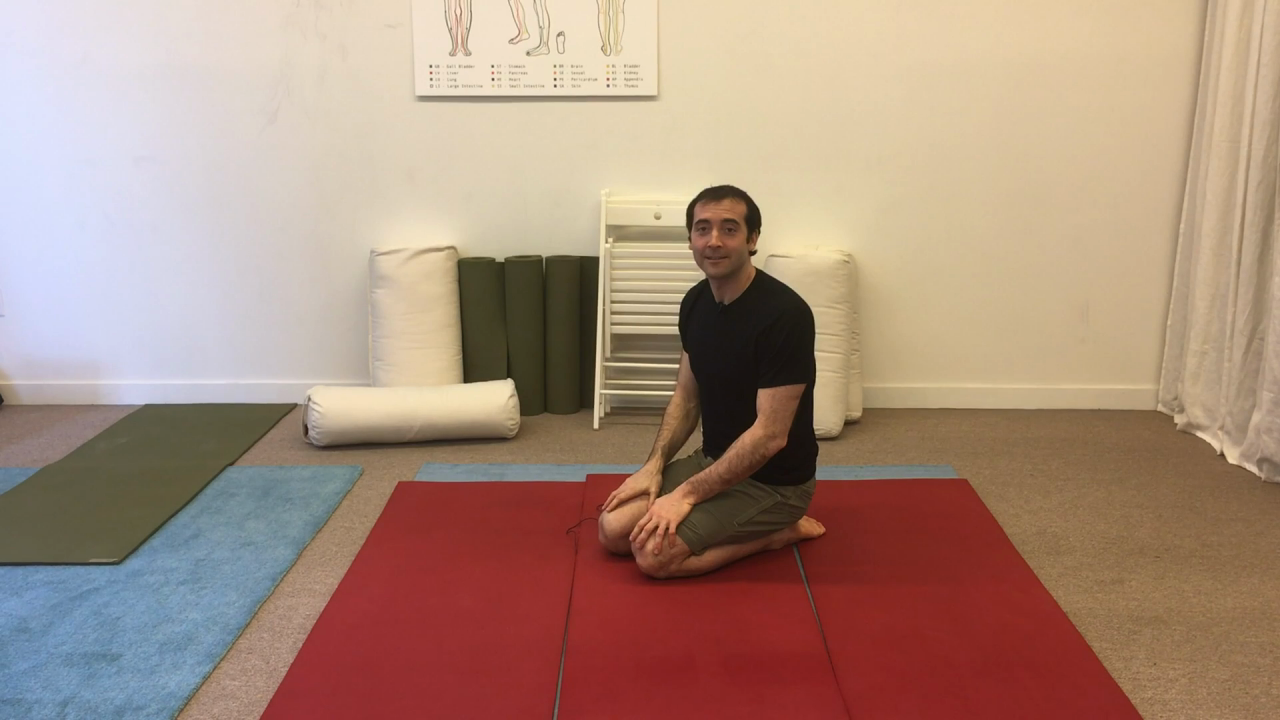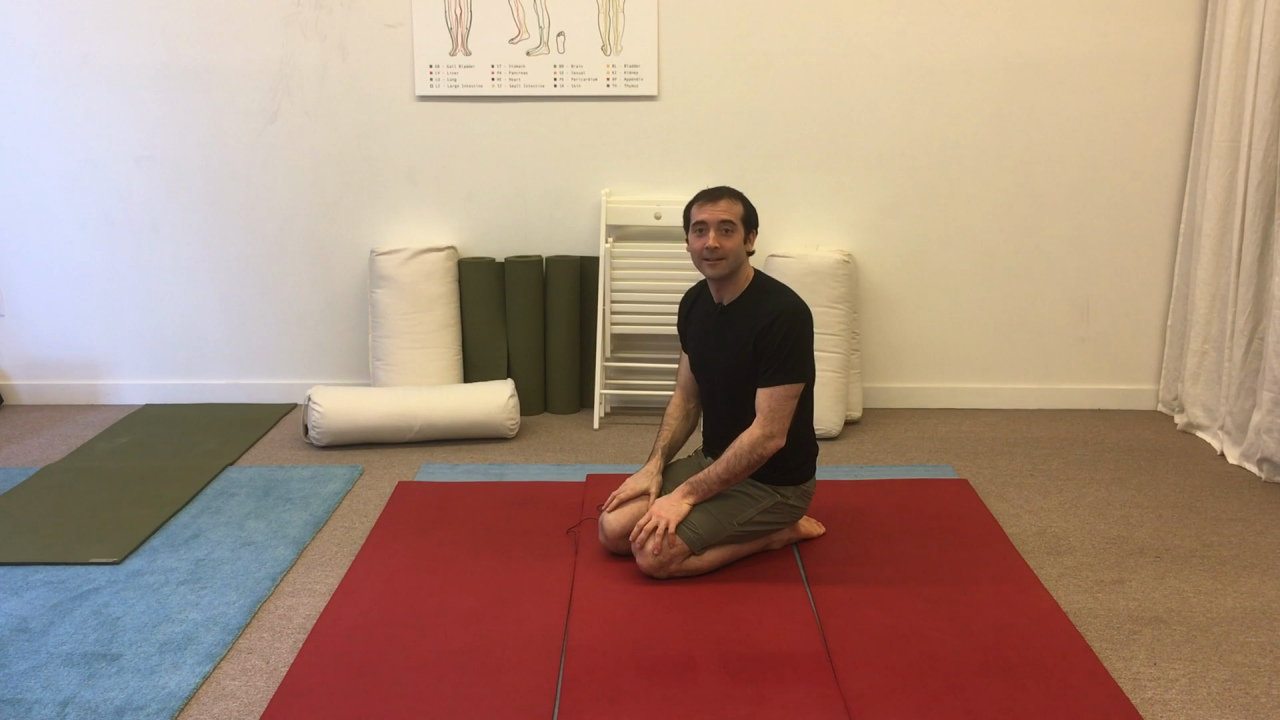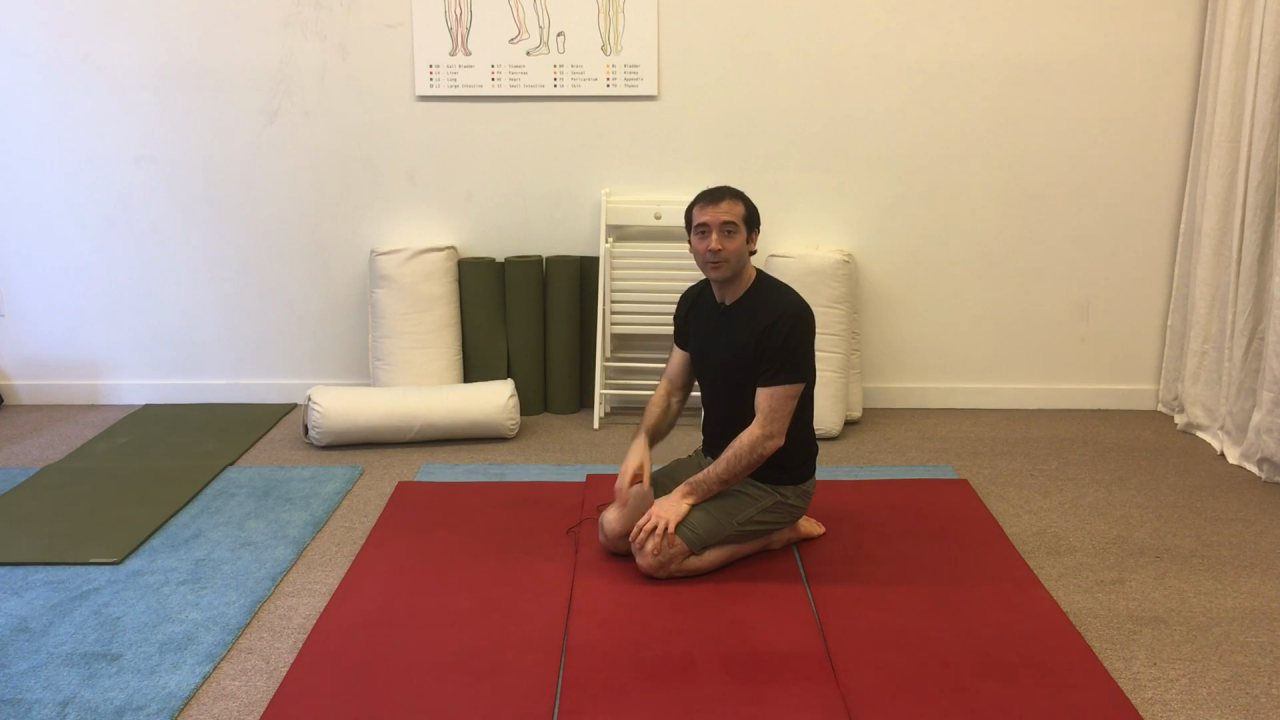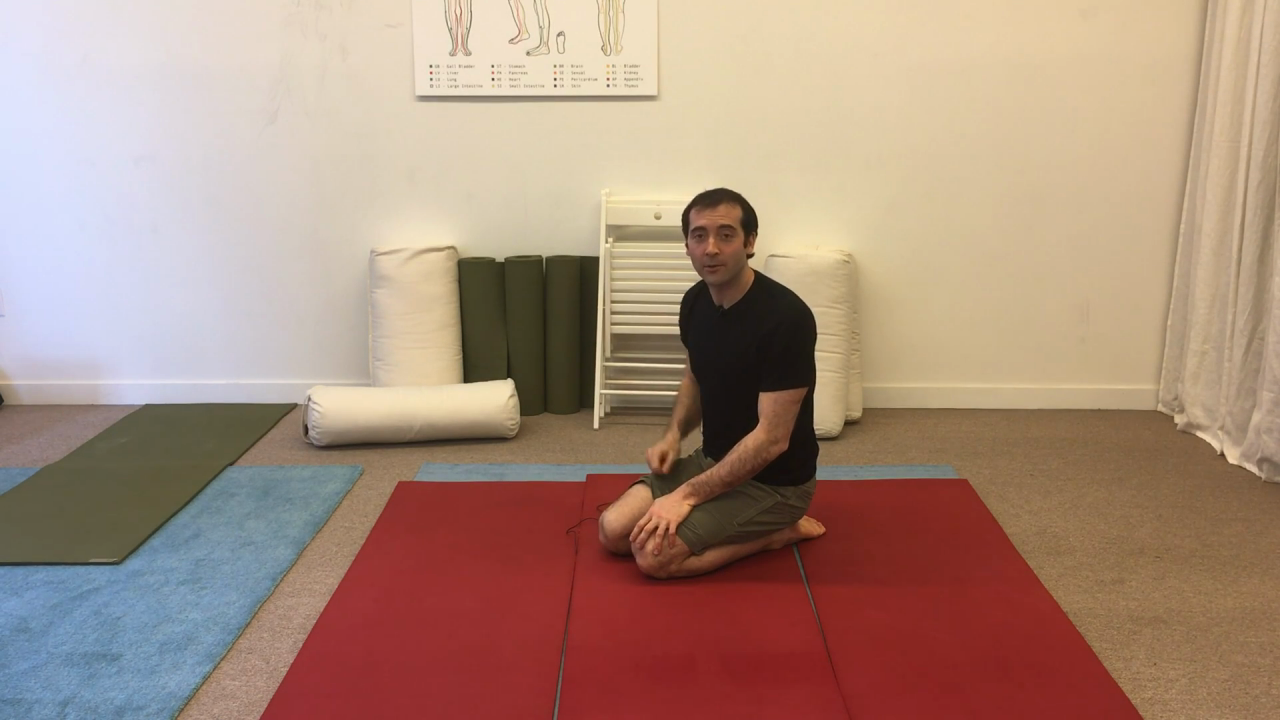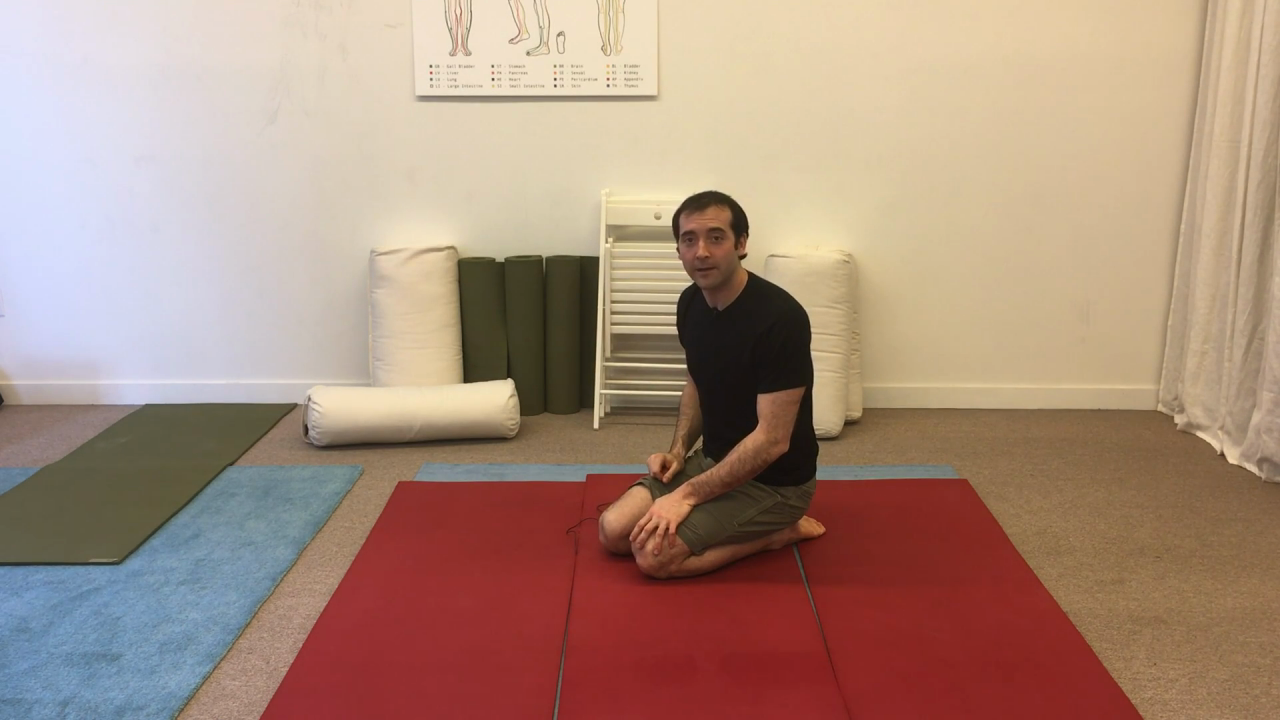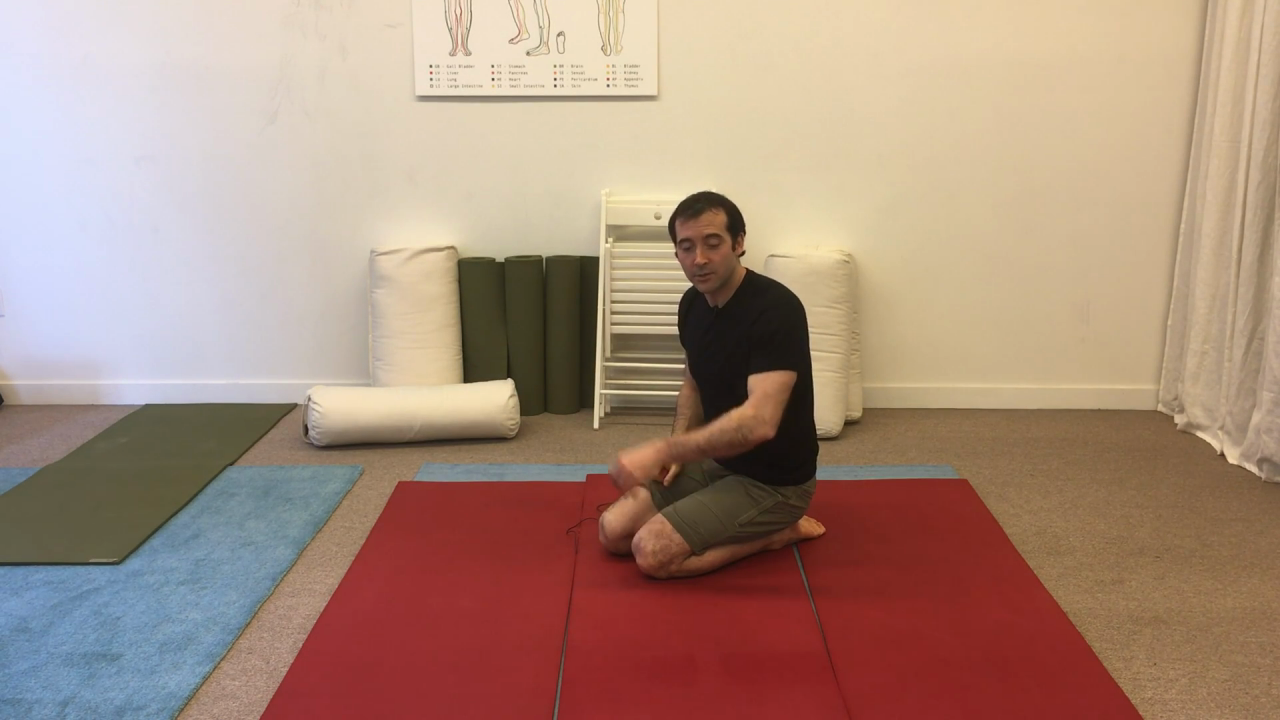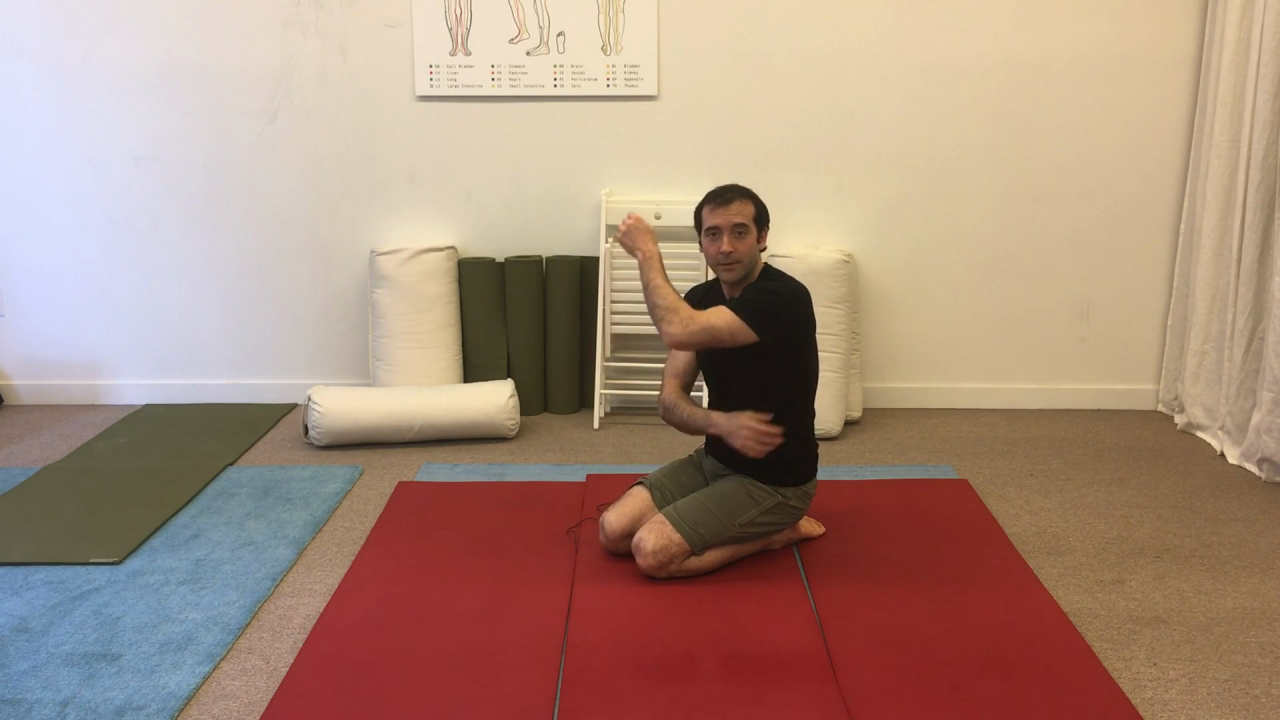
dt=0.7s
person 1, frame 1
left shoulder: (784, 315)
right shoulder: (696, 302)
left elbow: (770, 435)
right elbow: (686, 397)
left wrist: (687, 495)
right wrist: (655, 465)
left hip: (772, 481)
right hip: (714, 459)
left knee: (653, 554)
right knee: (614, 530)
left ankle: (779, 530)
right ankle: (751, 526)
person 1, frame 2
left shoulder: (782, 315)
right shoulder: (694, 303)
left elbow: (768, 435)
right elbow: (686, 397)
left wrist: (687, 496)
right wrist: (655, 465)
left hip: (772, 481)
right hip: (714, 460)
left knee: (653, 554)
right knee: (614, 529)
left ankle: (779, 531)
right ankle: (749, 527)
person 1, frame 3
left shoulder: (785, 314)
right shoulder: (694, 302)
left elbow: (767, 435)
right elbow: (672, 389)
left wrist: (686, 495)
right wrist: (641, 442)
left hip: (772, 480)
right hip: (714, 458)
left knee: (653, 554)
right knee: (615, 530)
left ankle: (779, 530)
right ankle: (758, 527)
person 1, frame 4
left shoulder: (785, 318)
right shoulder: (695, 302)
left elbow: (772, 438)
left wrist: (688, 495)
right wrist: (673, 435)
left hip: (772, 481)
right hip: (715, 459)
left knee: (653, 554)
right knee: (614, 530)
left ankle: (778, 531)
right ankle: (759, 528)
person 1, frame 5
left shoulder: (778, 318)
right shoulder: (691, 303)
left elbow: (772, 439)
left wrist: (688, 495)
right wrist: (678, 449)
left hip: (772, 481)
right hip: (715, 459)
left knee: (654, 553)
right knee: (614, 531)
left ankle: (778, 530)
right ankle: (757, 528)
person 1, frame 6
left shoulder: (775, 310)
right shoulder: (692, 303)
left elbow: (760, 422)
left wrist: (660, 451)
right wrist: (677, 449)
left hip: (773, 481)
right hip: (716, 461)
left knee: (653, 552)
right knee: (614, 532)
left ankle: (778, 532)
right ankle: (748, 528)
person 1, frame 7
left shoulder: (782, 298)
right shoulder: (700, 300)
left elbow: (679, 332)
right elbow: (670, 398)
left wrist: (647, 251)
right wrist: (723, 423)
left hip: (773, 481)
right hip: (717, 458)
left knee: (652, 552)
right knee: (614, 531)
left ankle: (778, 531)
right ankle: (757, 526)
